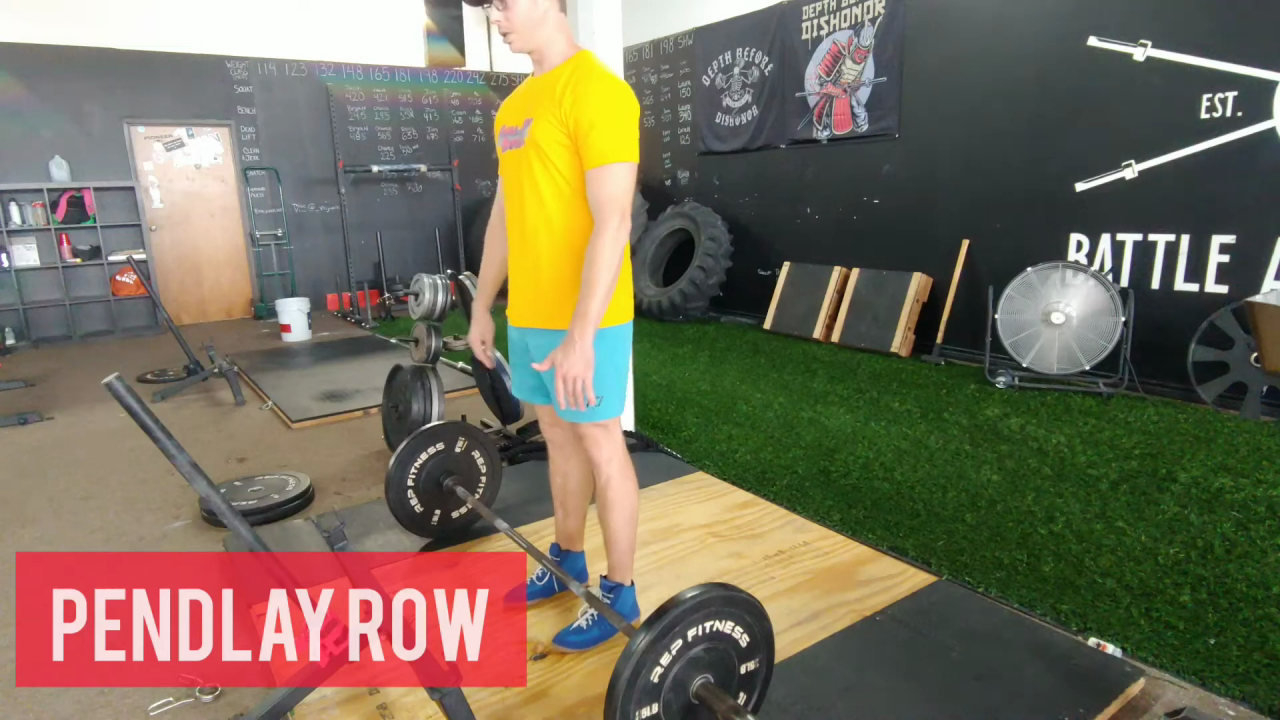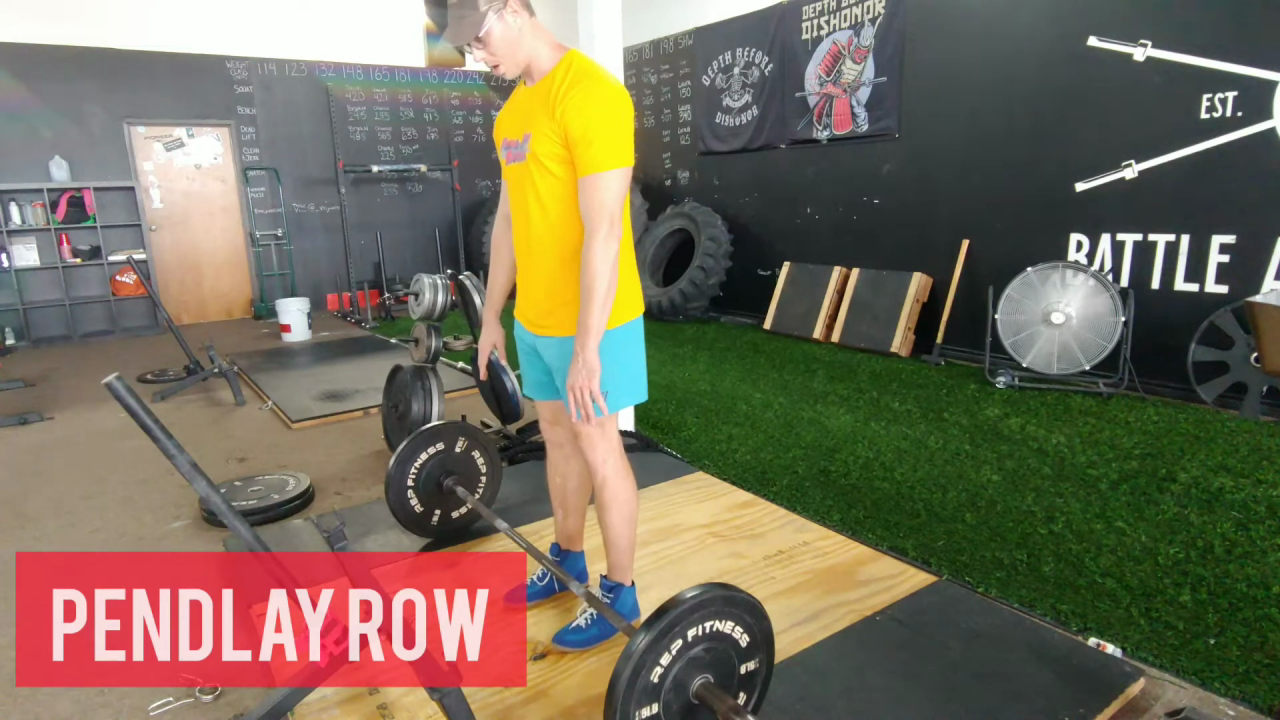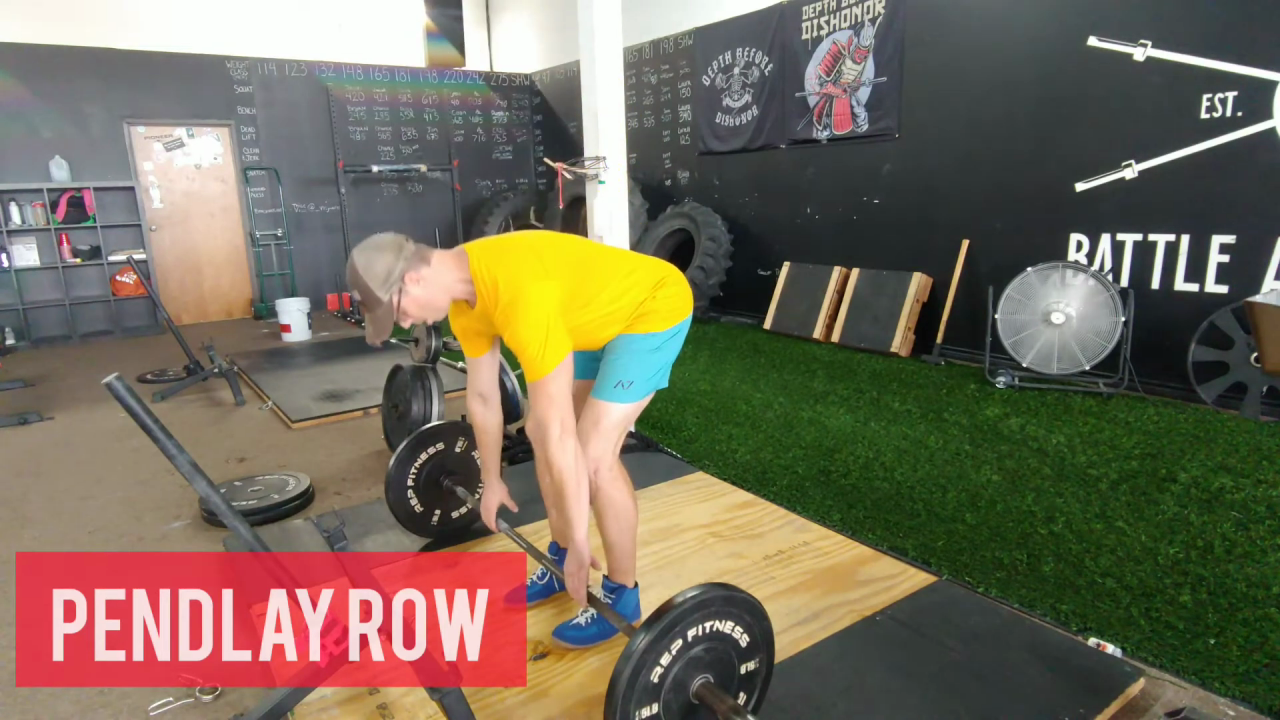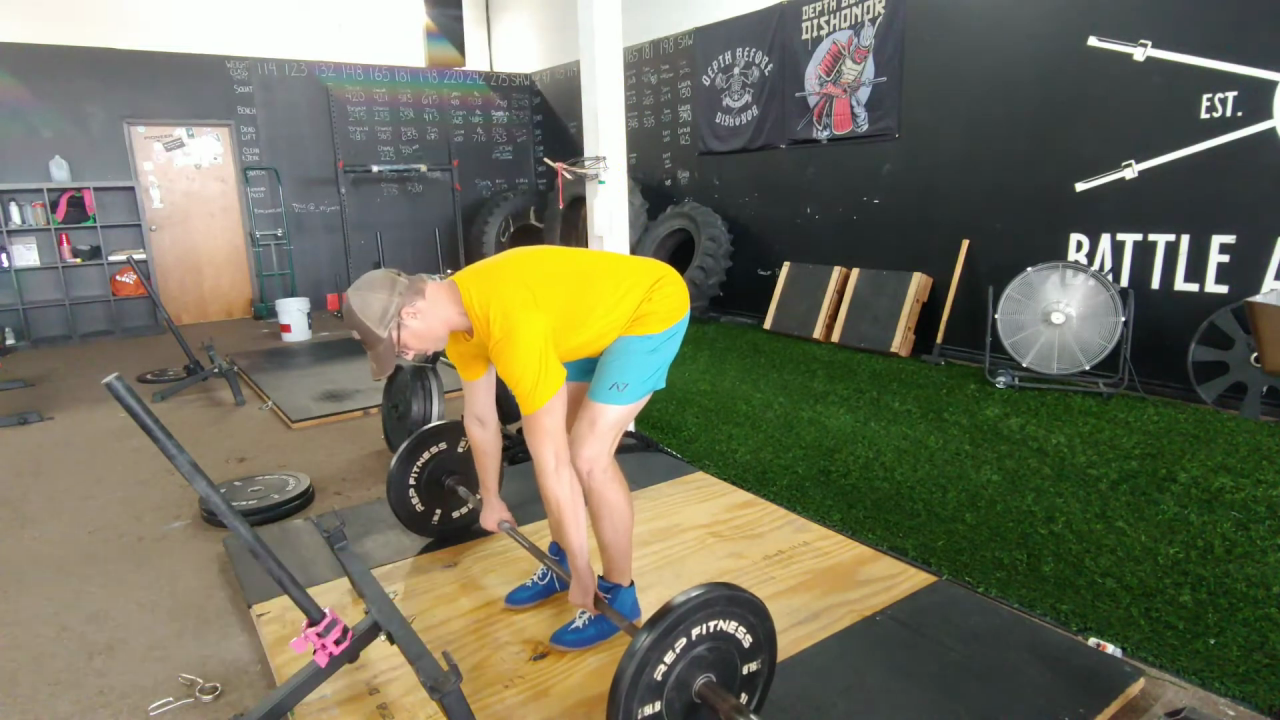
dt=1s
person 1, frame 1
left shoulder: (597, 91)
right shoulder: (516, 103)
left elbow: (612, 224)
left wrist: (580, 335)
right wrist: (480, 307)
left hip: (582, 317)
right hip: (529, 311)
left knee: (598, 443)
right knee: (558, 435)
left ankle: (619, 594)
right ankle: (568, 560)
person 1, frame 2
left shoulder: (591, 94)
right shoulder: (514, 108)
left elbow: (603, 231)
left wrist: (588, 347)
right wrist: (492, 314)
left hip: (590, 319)
right hip: (536, 315)
left knee: (596, 446)
right knee: (558, 436)
left ankle: (619, 594)
right ankle: (567, 561)
person 1, frame 3
left shoulder: (521, 297)
right shoulder: (462, 294)
left elbow: (561, 433)
right elbow: (482, 396)
left wrist: (578, 543)
right wrist: (491, 480)
left hip: (654, 308)
right hip: (601, 314)
left knee: (593, 454)
right knee: (537, 432)
left ankle: (621, 596)
right ankle: (559, 562)
person 1, frame 4
left shoulder: (512, 328)
right shoulder: (457, 311)
left elbow: (554, 464)
right elbow: (480, 419)
left wrist: (582, 574)
right wrist: (490, 499)
left hip: (652, 307)
right hip: (603, 310)
left knee: (588, 455)
right knee: (546, 434)
left ankle: (619, 594)
right ankle: (560, 562)
